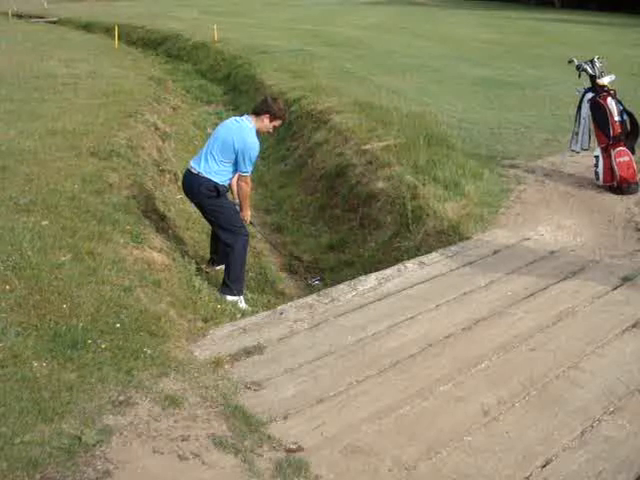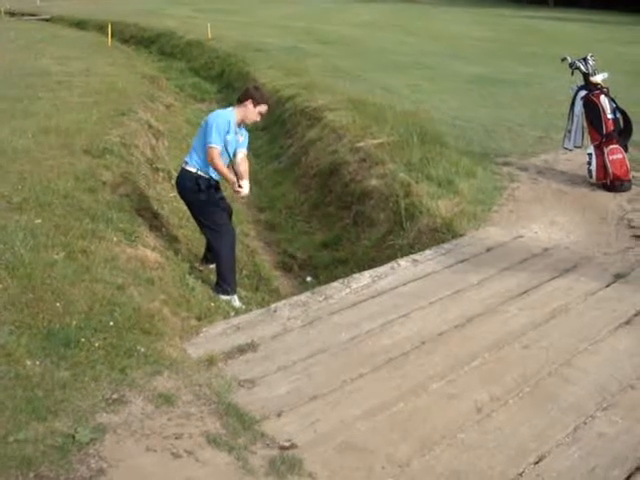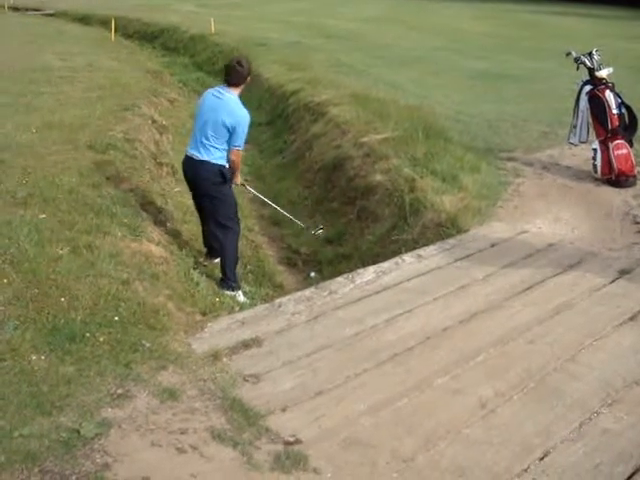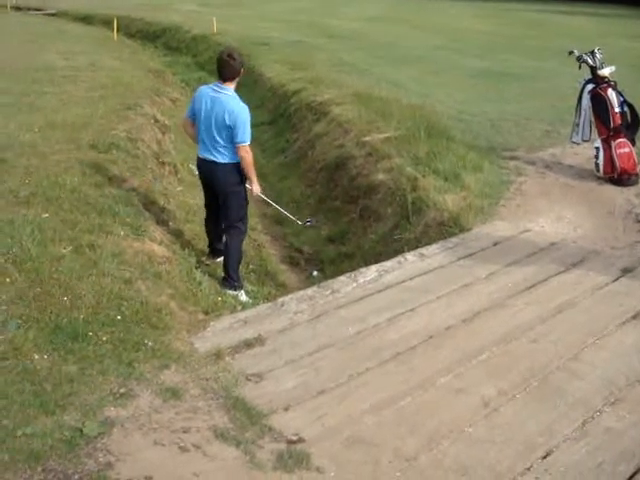
dt=1s
person 1, frame 1
left shoulder: (233, 122)
right shoulder: (250, 142)
right elbow: (244, 181)
left wrist: (238, 204)
right wrist: (245, 209)
left hip: (192, 178)
right hip: (206, 187)
left knee: (225, 217)
right knee: (239, 234)
left ankle: (218, 259)
right ankle: (232, 291)
person 1, frame 2
left shoulder: (242, 131)
right shoulder: (219, 119)
left elbow: (241, 159)
right elbow: (213, 157)
left wrist: (244, 180)
right wrist: (232, 181)
left hip: (208, 181)
right hip: (194, 181)
left knee: (224, 214)
right knee: (225, 232)
left ankle: (210, 258)
right ankle: (226, 290)
person 1, frame 3
left shoulder: (208, 95)
right shoulder: (240, 114)
right elbow: (234, 155)
right wrist: (236, 175)
left hip: (190, 163)
right hip: (211, 171)
left knee: (208, 213)
right knee: (229, 225)
left ankle: (213, 252)
right ankle: (229, 283)
person 1, frame 4
left shoulder: (201, 93)
right shoulder: (239, 109)
left elbow: (188, 125)
right elbow: (243, 151)
right wrist: (254, 181)
left hip: (204, 163)
right hip: (227, 170)
left knee: (212, 211)
right knee: (236, 225)
left ankle: (215, 250)
right ankle: (231, 281)
